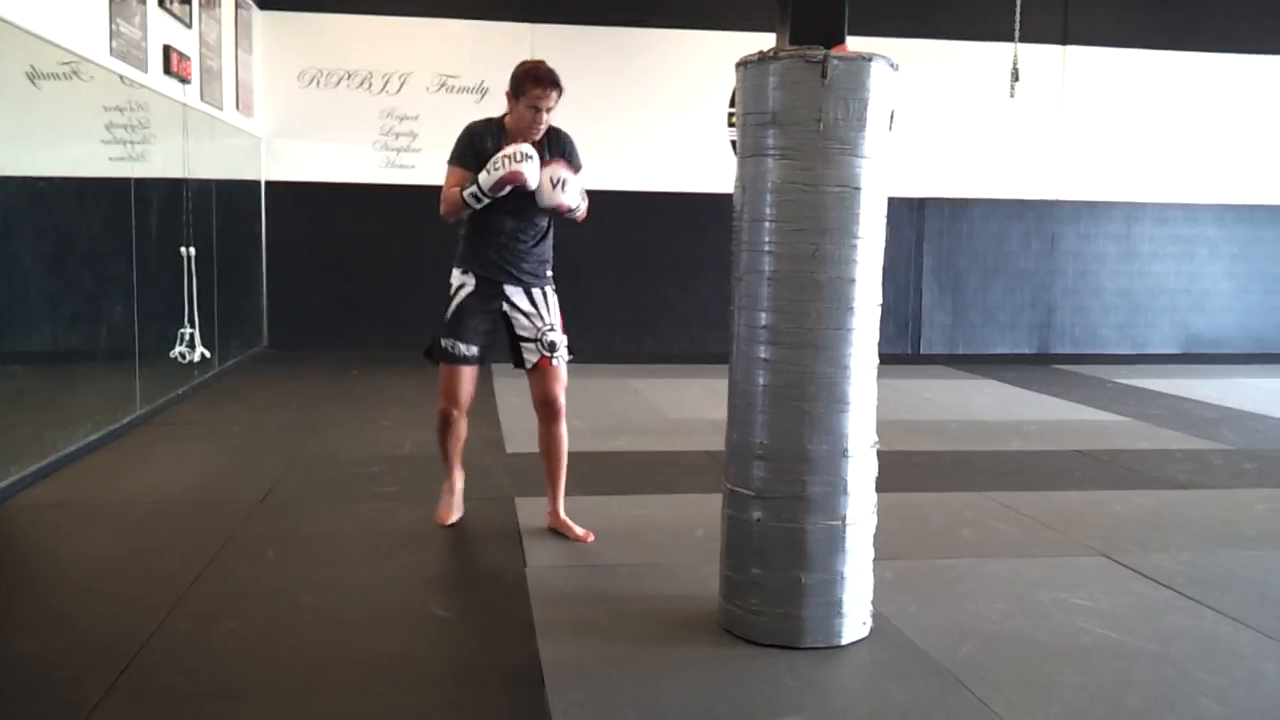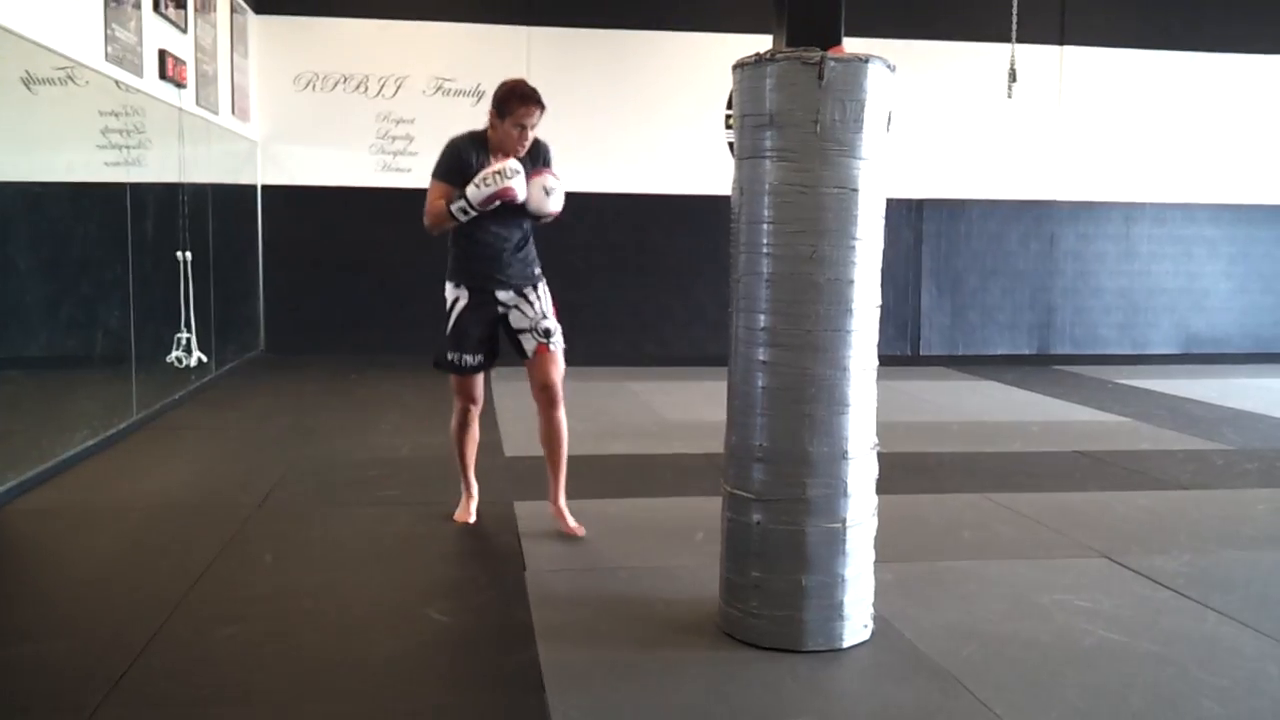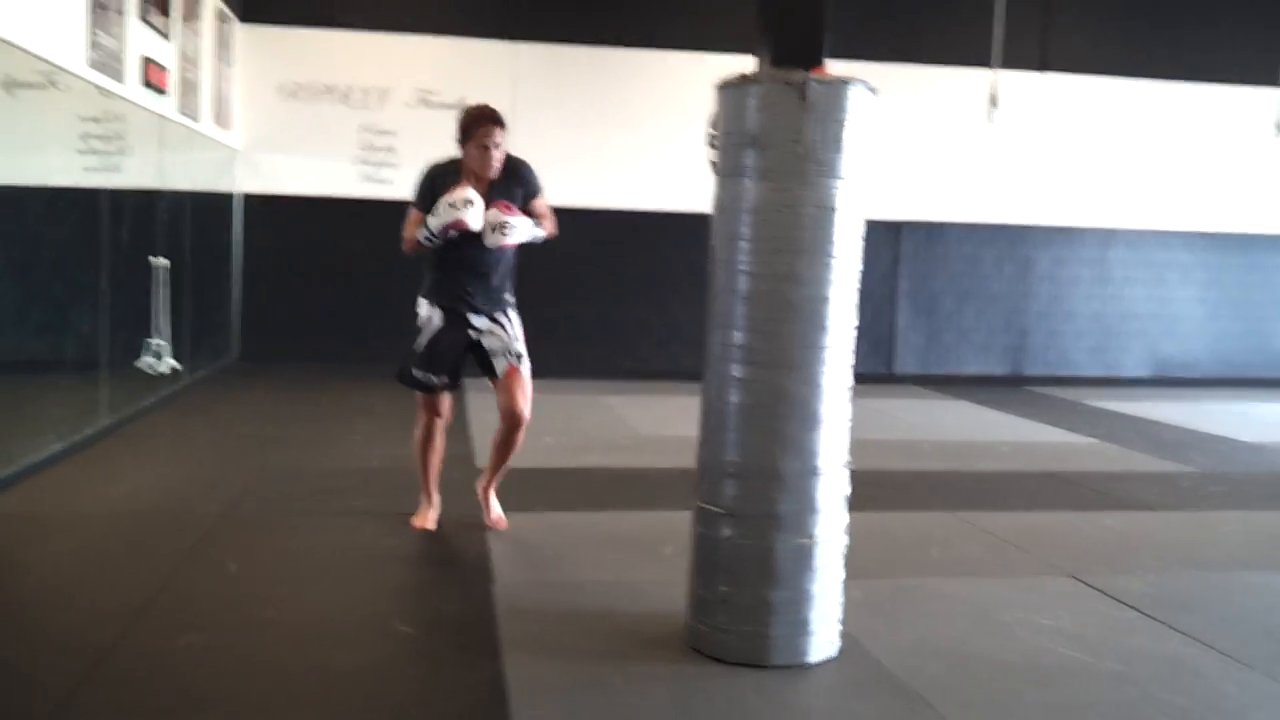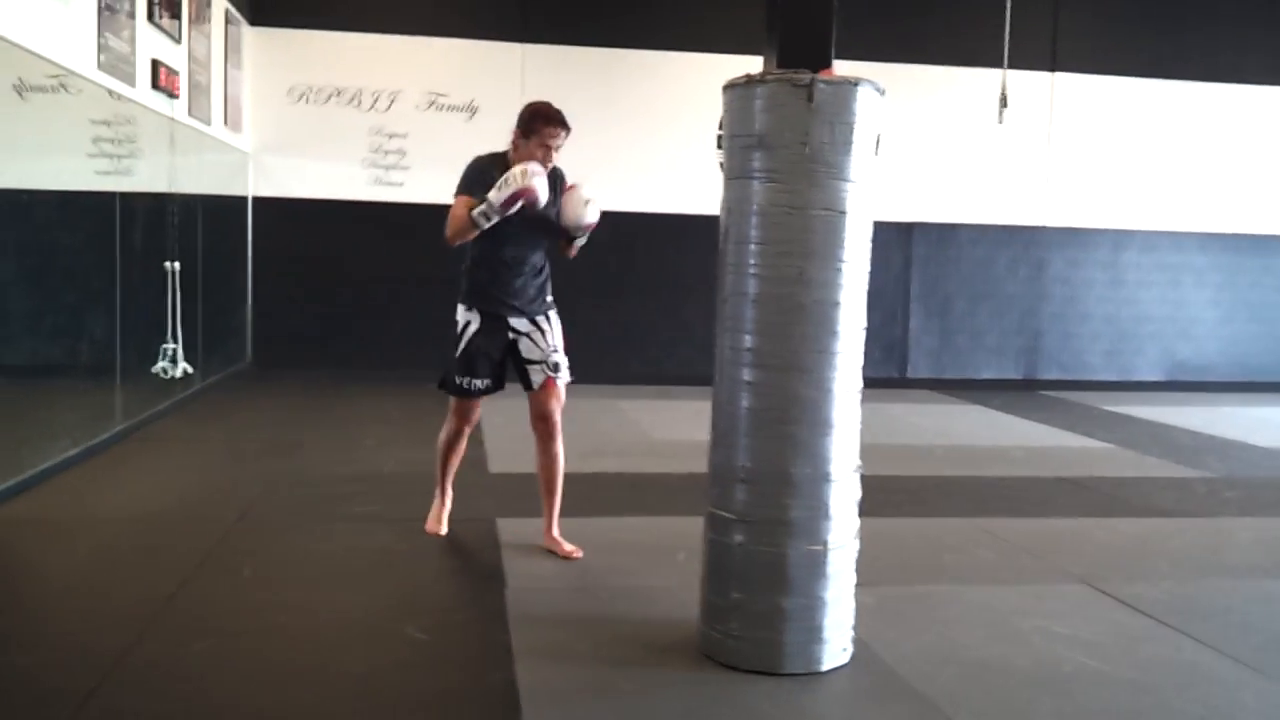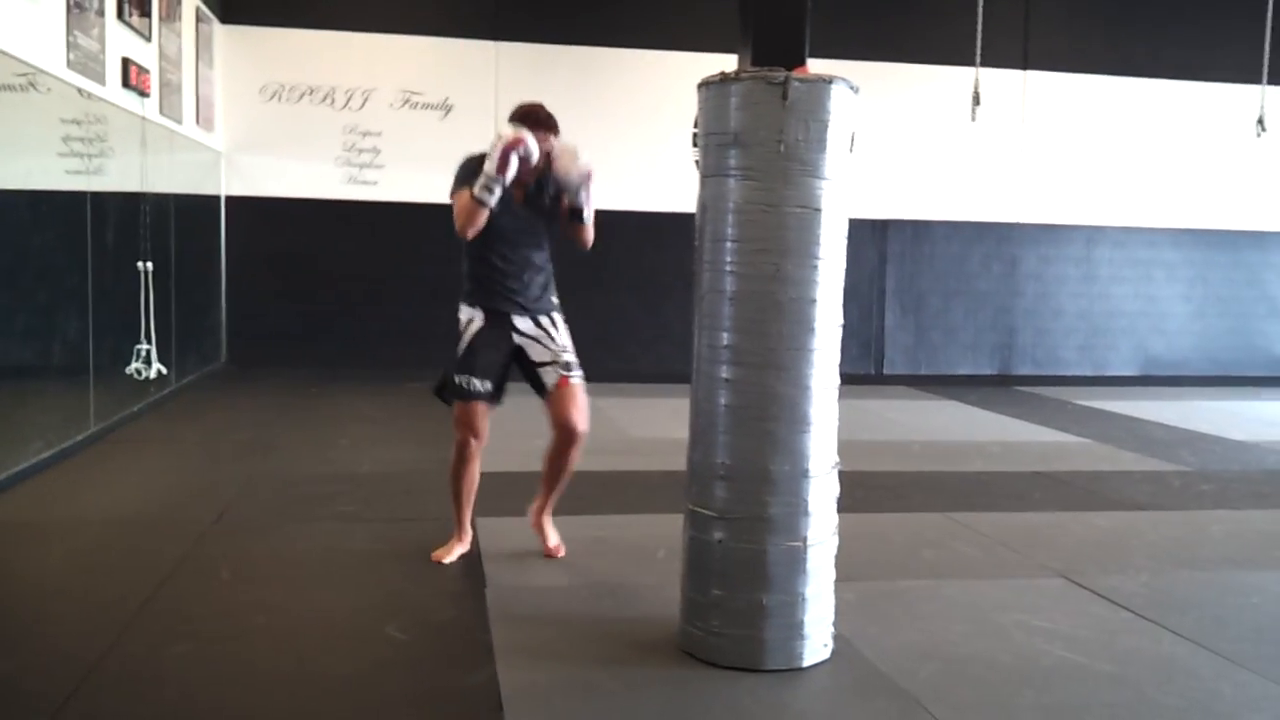
dt=0.3s
person 1, frame 1
left shoulder: (560, 145)
right shoulder: (477, 137)
left elbow: (580, 210)
right elbow: (448, 208)
left wrist: (569, 199)
right wrist: (490, 183)
left hip: (533, 283)
right hip: (476, 280)
left knee: (552, 402)
right knee: (452, 401)
left ankle: (556, 511)
right ankle: (452, 481)
person 1, frame 2
left shoulder: (538, 153)
right shoulder: (461, 151)
left elbow: (549, 203)
right elbow: (431, 219)
left wrist: (551, 201)
right wrist: (476, 197)
left hip: (524, 282)
right hip: (470, 288)
left knee: (551, 389)
right knee: (468, 402)
left ankle: (558, 502)
right ankle: (468, 490)
person 1, frame 3
left shoulder: (519, 175)
right shoulder: (438, 178)
left elbow: (549, 225)
right elbow: (409, 243)
left wrist: (522, 231)
right wrist: (439, 226)
left hip: (496, 307)
right hip: (443, 308)
left knee: (517, 411)
right knee: (433, 414)
left ankle: (487, 486)
right ankle: (430, 499)
person 1, frame 4
left shoulder: (554, 179)
right shoulder: (483, 170)
left elbow: (567, 250)
right elbow: (454, 233)
left wrist: (579, 229)
right wrist: (502, 200)
left hip: (536, 312)
right hip: (482, 312)
left knee: (549, 420)
right knee: (462, 419)
left ankle: (551, 530)
right ankle: (442, 497)
person 1, frame 5
left shoulder: (552, 175)
right shoulder: (478, 166)
left elbow: (585, 240)
right elbow: (465, 228)
left wrist: (581, 190)
right wrist: (496, 174)
left hip: (539, 314)
right hip: (484, 315)
left knee: (572, 426)
right knee: (469, 434)
left ankle: (541, 511)
right ankle: (461, 534)
